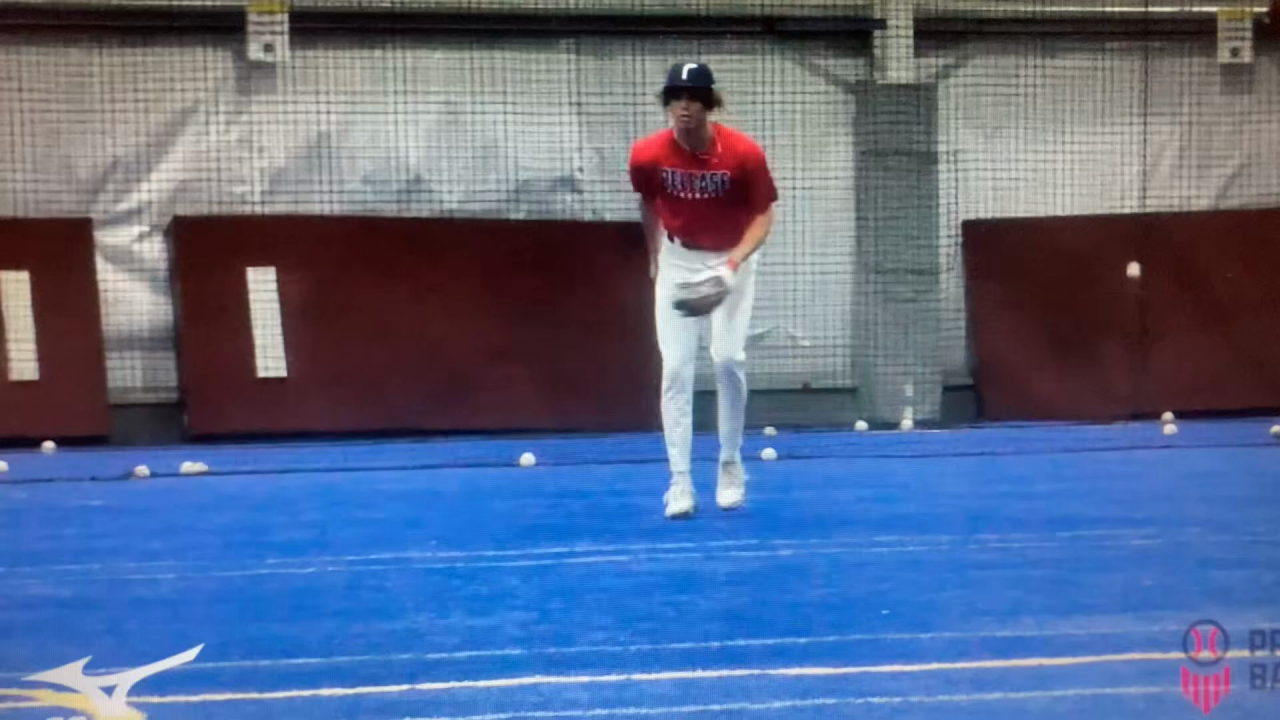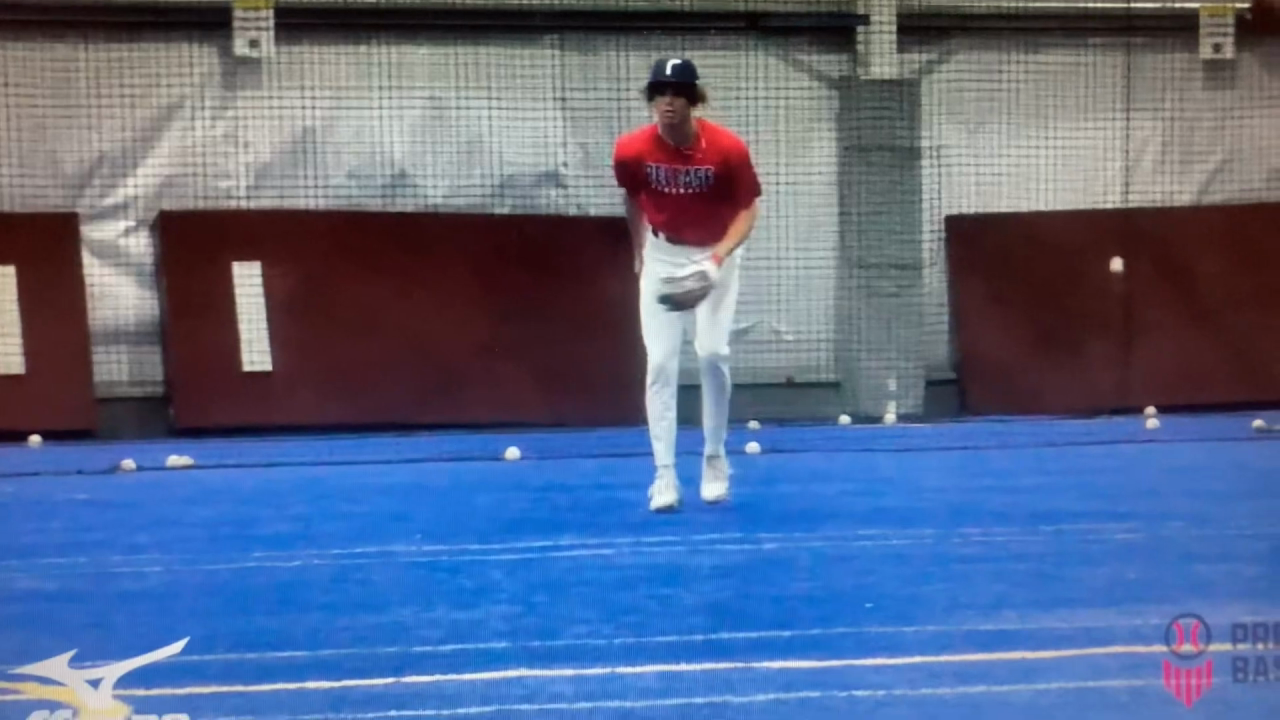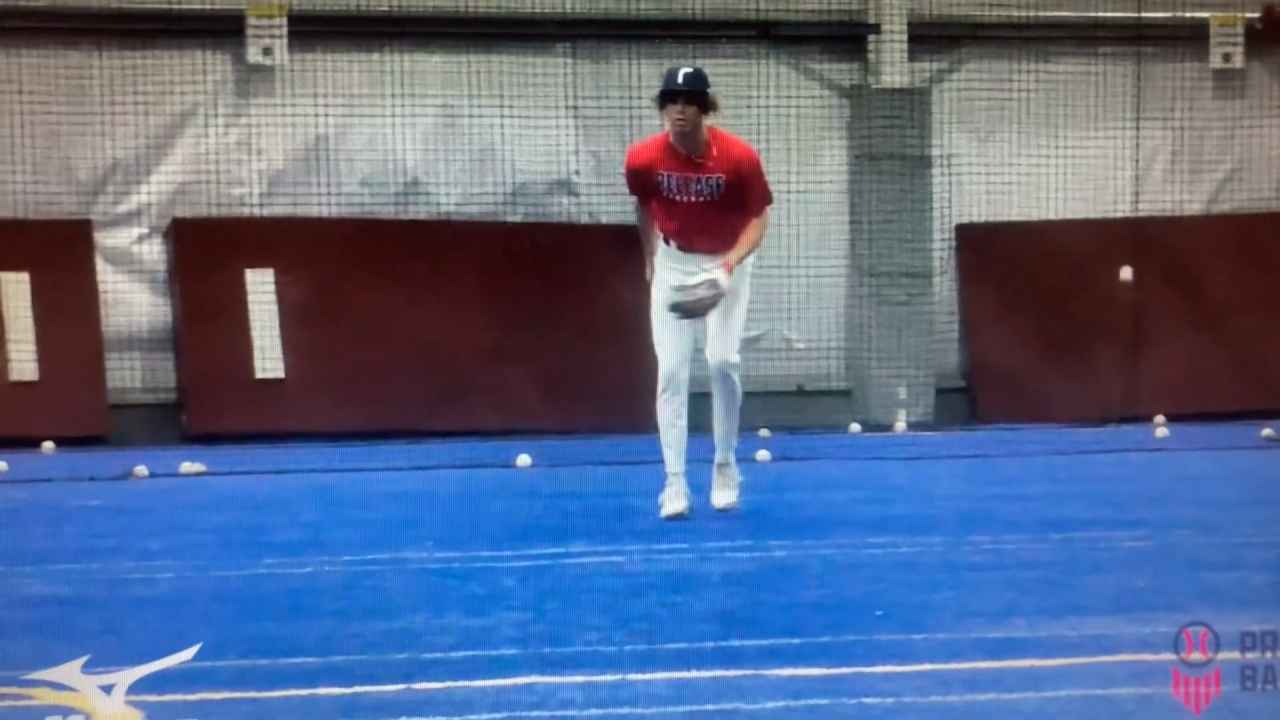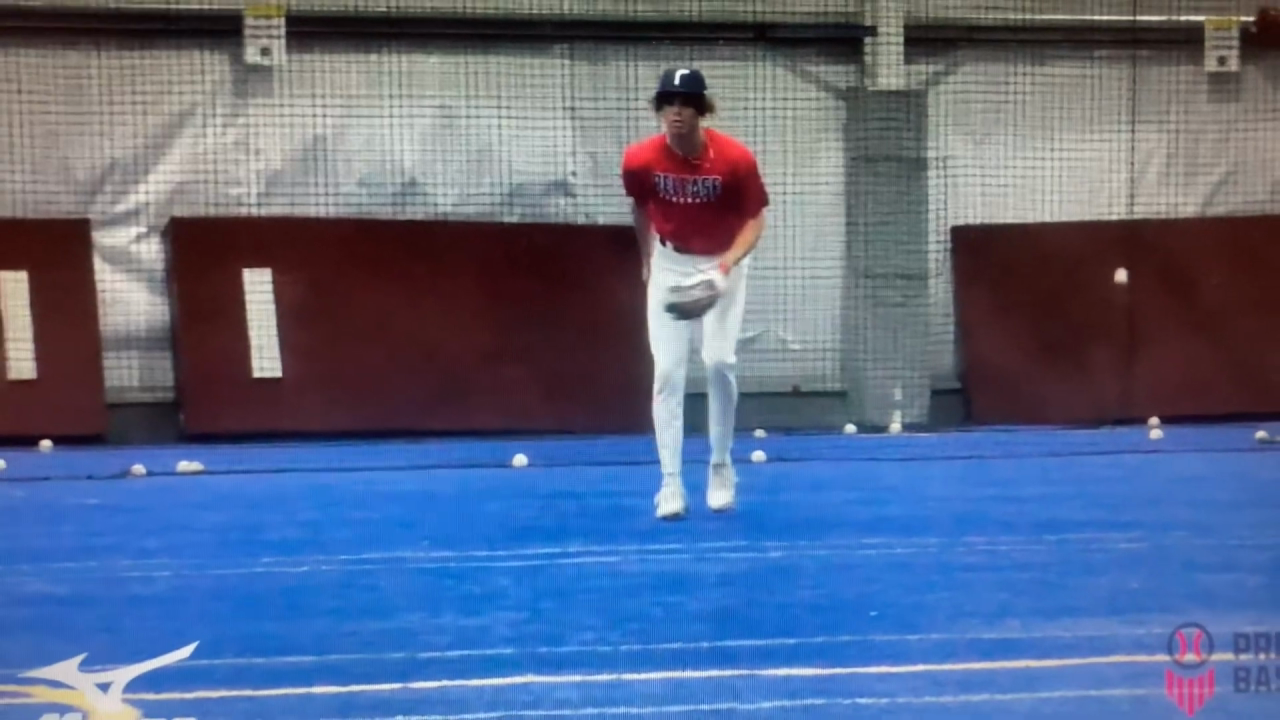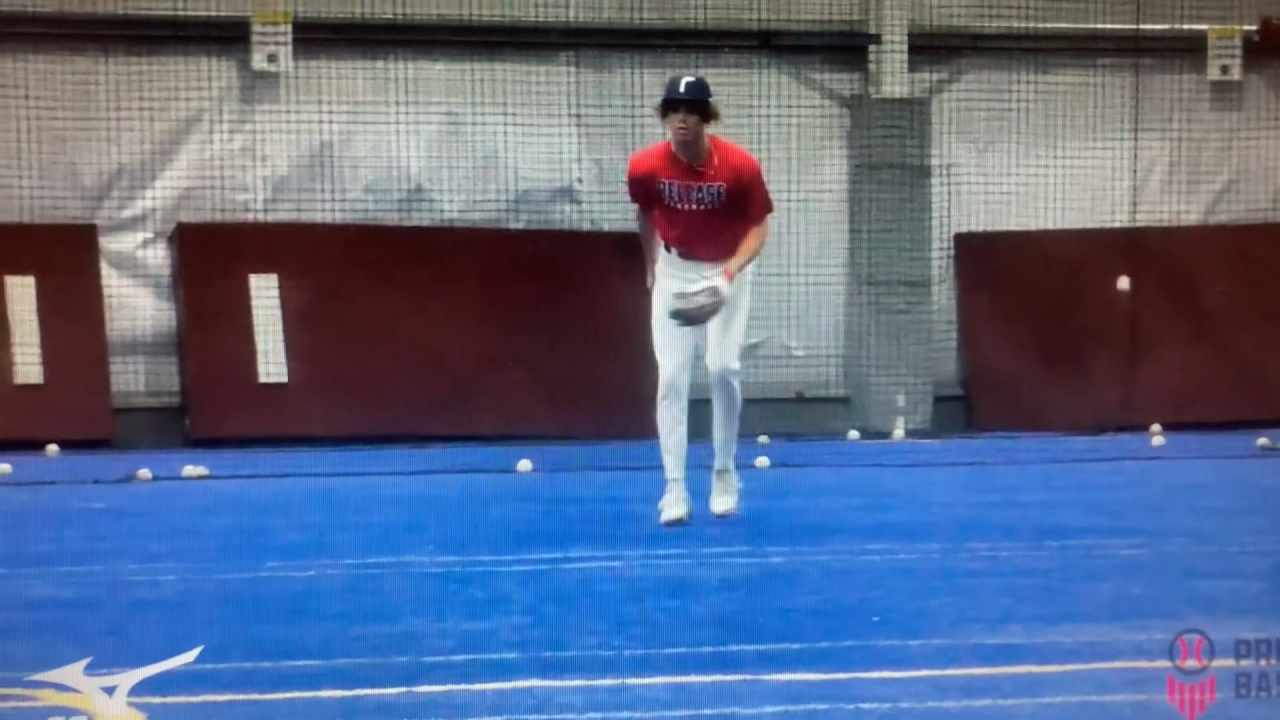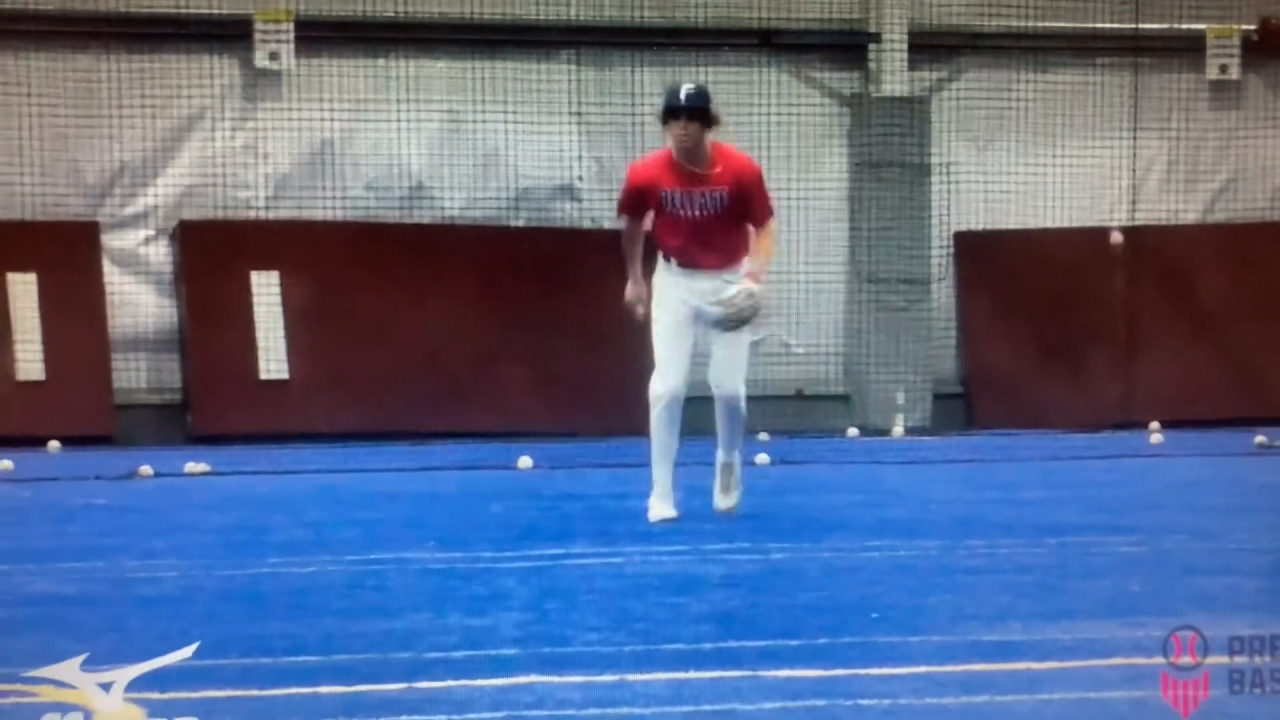
dt=0.2s
person 1, frame 1
left shoulder: (745, 152)
right shoulder: (647, 154)
left elbow: (763, 215)
left wrist: (733, 264)
right wrist: (656, 258)
left hip: (732, 261)
right hip: (677, 261)
left knee: (728, 360)
right knee: (676, 368)
left ankle: (731, 466)
right ankle: (680, 481)
person 1, frame 2
left shoulder: (729, 148)
right shoulder: (631, 150)
left elbow: (747, 210)
left wrist: (717, 259)
right wrist: (640, 253)
left hip: (716, 255)
right hip: (661, 256)
left knee: (712, 353)
right knee: (660, 363)
left ankle: (714, 460)
right ankle: (665, 474)
person 1, frame 3
left shoulder: (739, 156)
right shoulder: (642, 158)
left elbow: (757, 219)
left wrist: (727, 267)
right wrist: (650, 261)
left hip: (727, 263)
right hip: (672, 264)
left knee: (722, 361)
right knee: (671, 371)
left ankle: (725, 467)
right ankle: (675, 482)
person 1, frame 4
left shoulder: (736, 158)
right shoulder: (639, 159)
left elbow: (754, 221)
left wrist: (724, 268)
right wrist: (647, 262)
left hip: (724, 264)
right hip: (669, 265)
left knee: (719, 362)
right knee: (667, 372)
left ankle: (721, 468)
right ankle: (671, 483)
person 1, frame 5
left shoulder: (741, 165)
right shoulder: (644, 166)
left elbow: (758, 227)
left wrist: (727, 275)
right wrist: (652, 268)
left hip: (728, 271)
right hip: (674, 271)
left knee: (722, 369)
right knee: (672, 379)
left ankle: (724, 474)
right ankle: (674, 489)
person 1, frame 6
left shoulder: (742, 171)
right shoulder: (645, 174)
left elbow: (763, 227)
right elbow: (631, 222)
left wrist: (753, 276)
right wrist: (634, 278)
left hip: (728, 284)
right hip: (675, 282)
left knee: (729, 391)
right knee: (667, 387)
left ankle: (728, 473)
right ankle: (662, 491)
